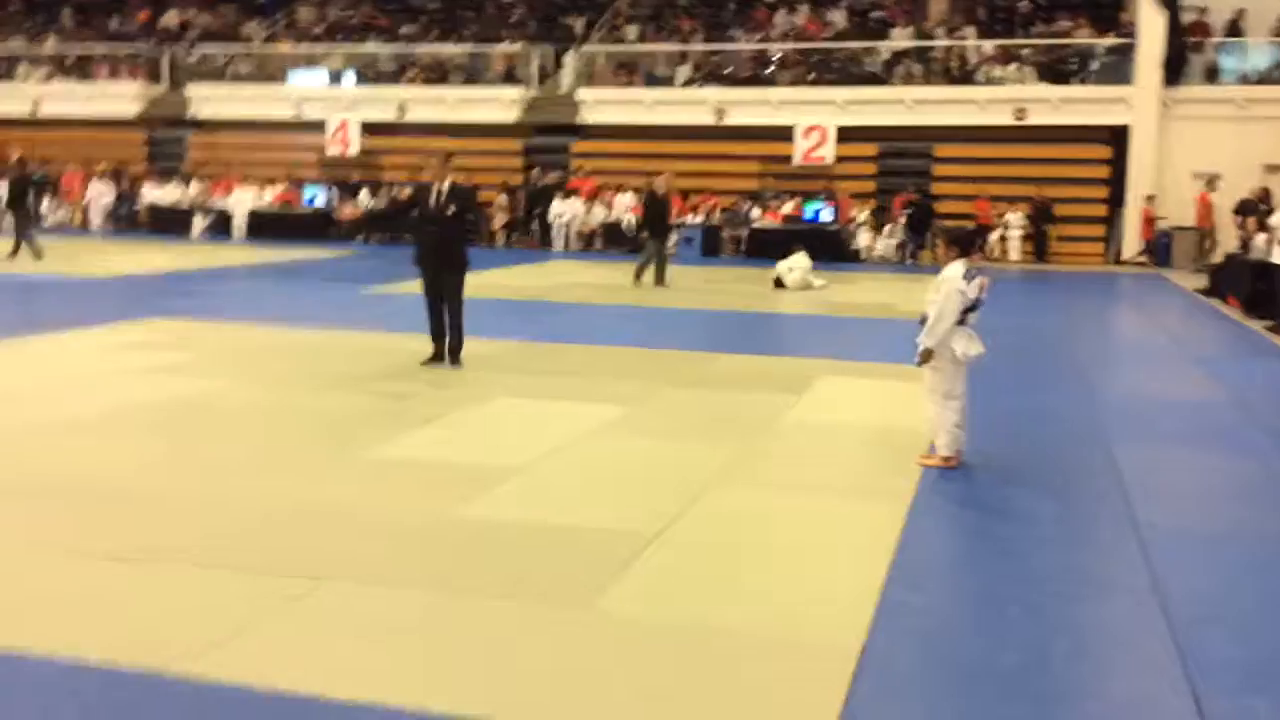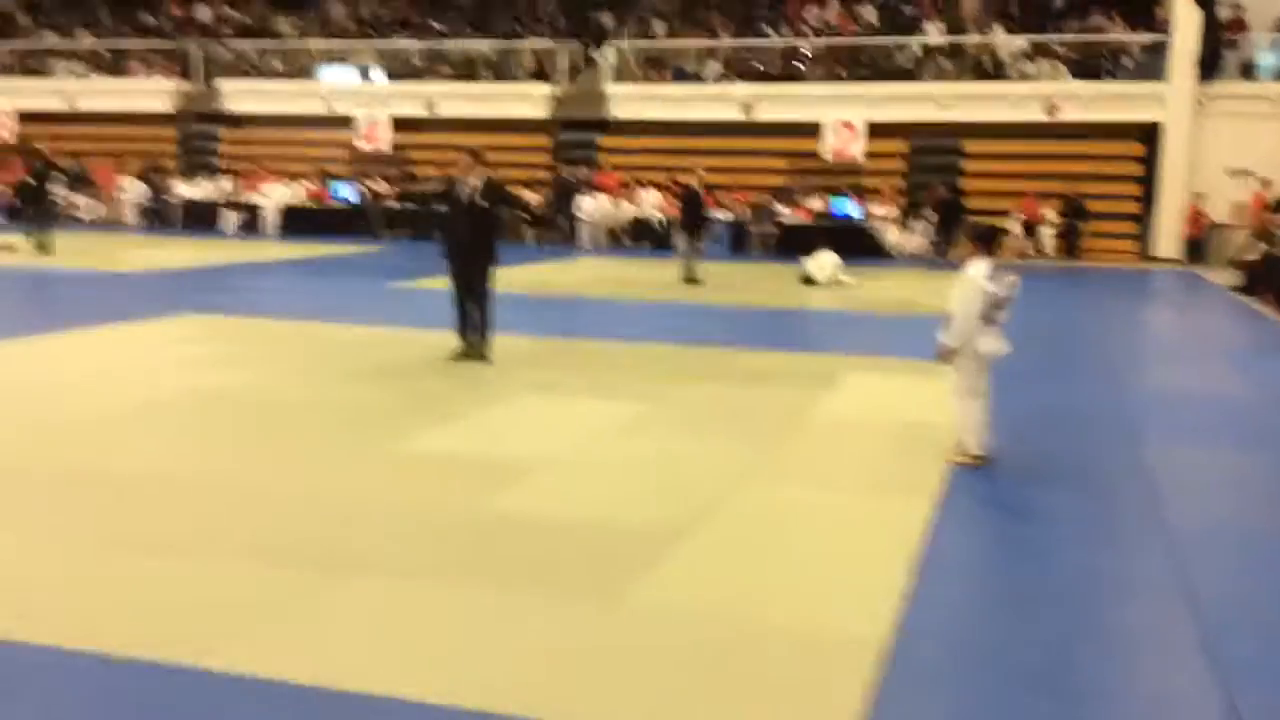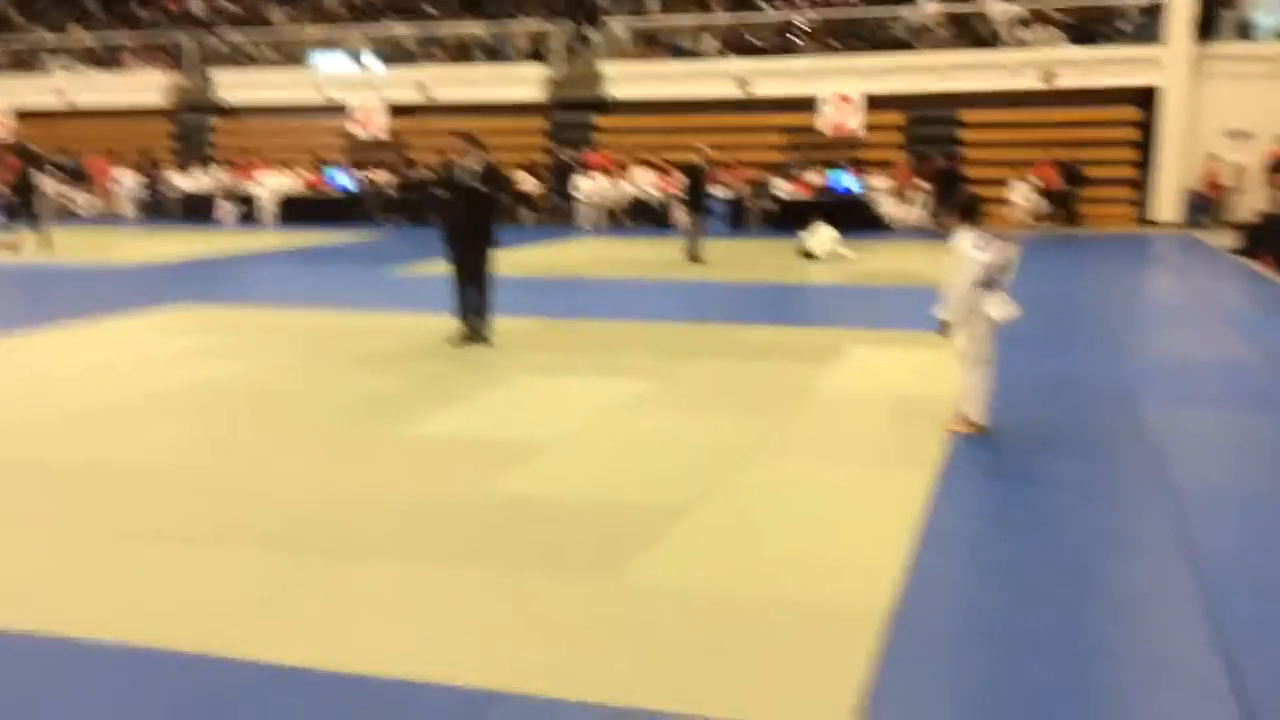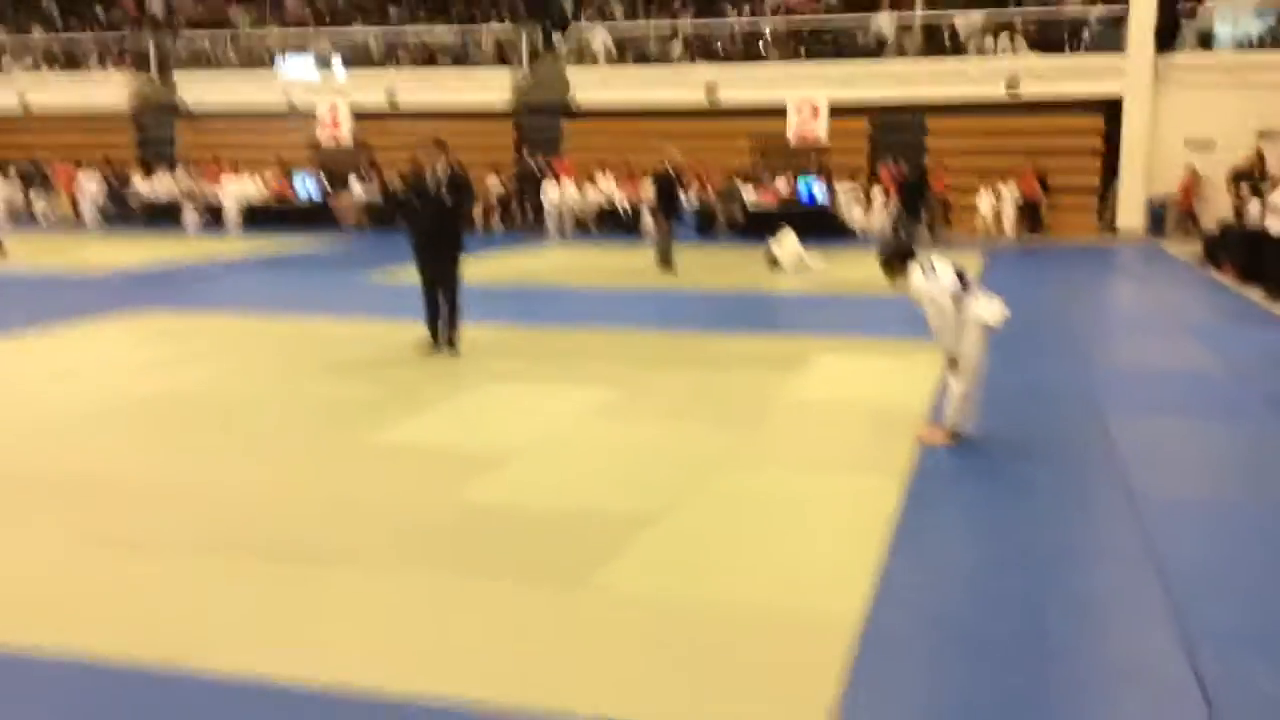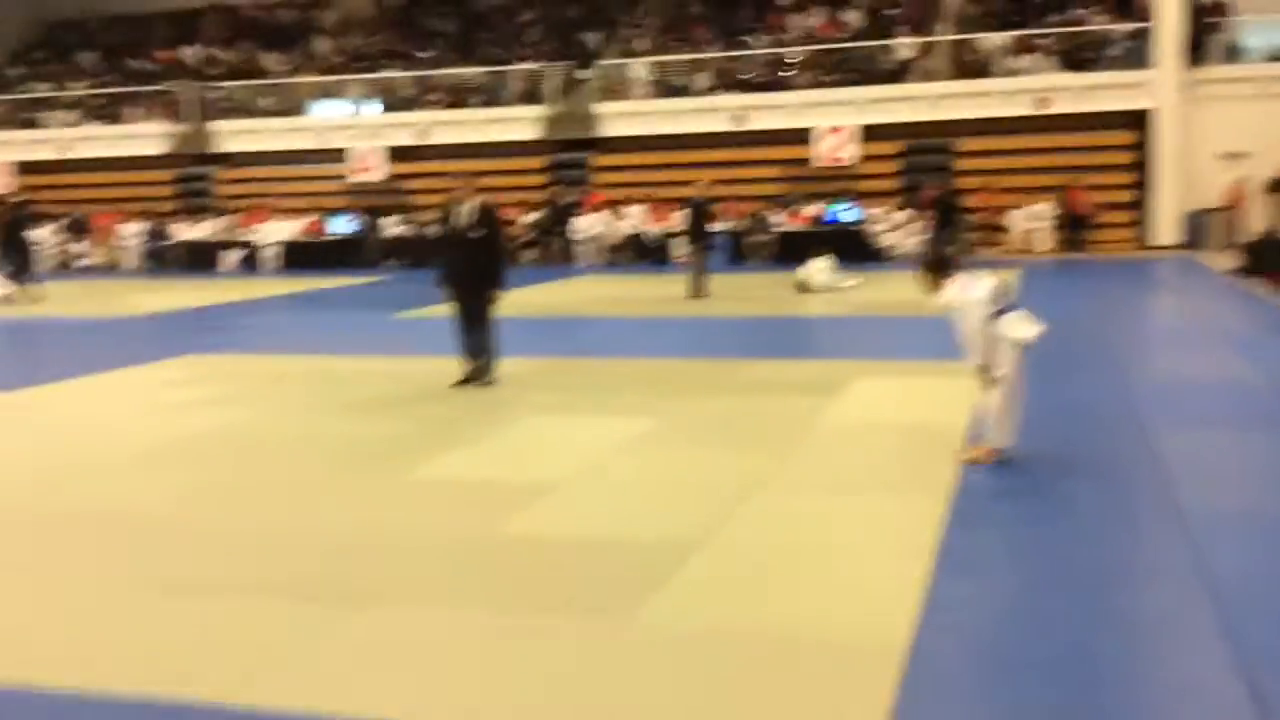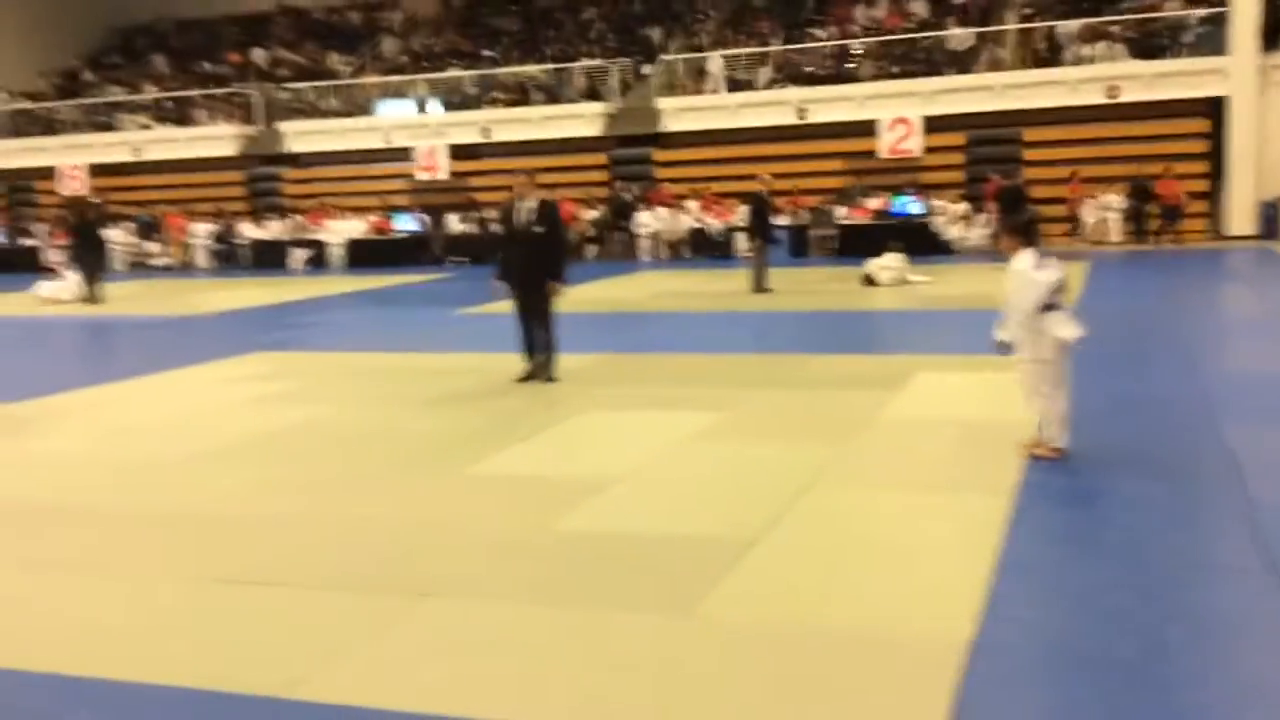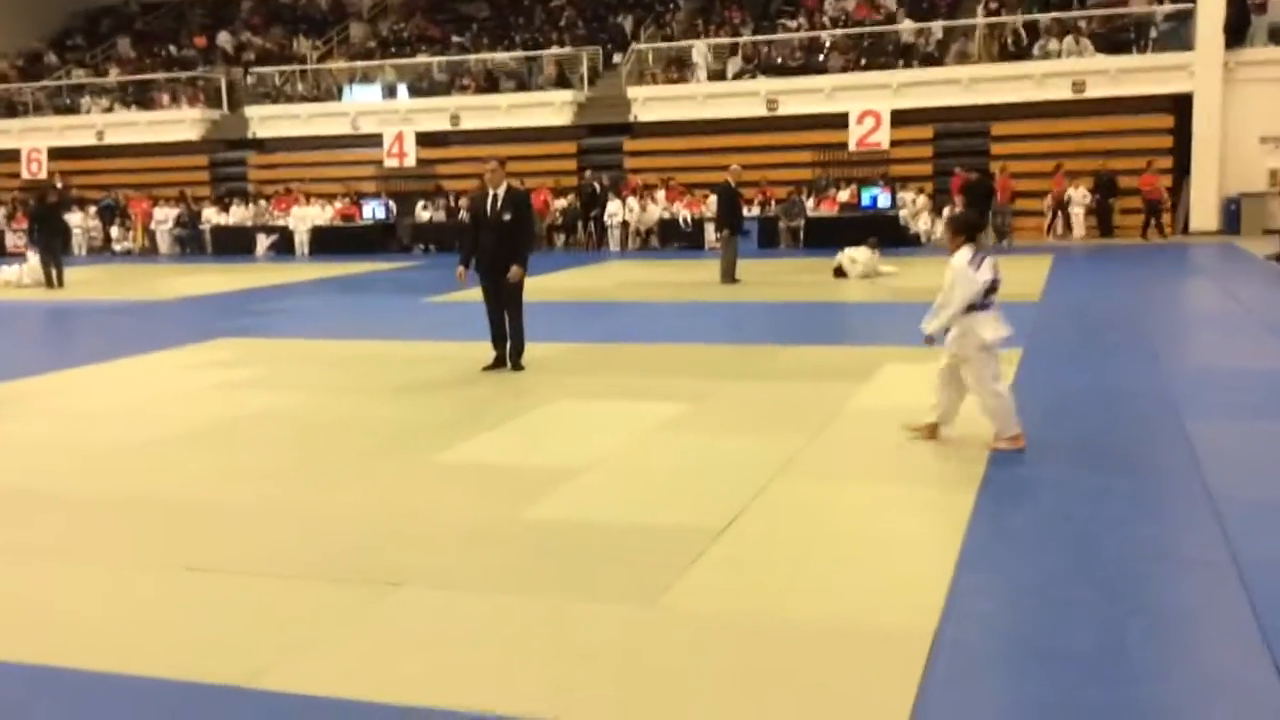
dt=0.3s
person 1, frame 1
left shoulder: (952, 277)
right shoulder: (971, 275)
left elbow: (943, 315)
left wrist: (928, 345)
left hip: (945, 344)
right hip: (956, 340)
left knee: (942, 397)
right knee: (953, 396)
left ankle: (947, 453)
right ankle: (953, 447)
person 1, frame 2
left shoulder: (977, 275)
right shoulder: (998, 274)
left elbow: (967, 314)
right elbow: (997, 309)
left wrist: (949, 343)
left hip: (970, 342)
right hip: (983, 339)
left knee: (969, 394)
right knee: (975, 393)
left ankle: (974, 450)
right ankle: (976, 444)
person 1, frame 3
left shoulder: (963, 243)
right shoulder: (986, 241)
left elbow: (960, 285)
left wrist: (946, 317)
left hip: (977, 310)
right hip: (988, 305)
left knee: (974, 362)
right knee: (980, 362)
left ankle: (975, 419)
right ankle: (973, 412)
person 1, frame 4
left shoulder: (920, 284)
right shoulder: (927, 264)
left elbow: (943, 316)
left wrist: (950, 351)
left hip: (972, 319)
right hip: (973, 314)
left knee: (964, 375)
right knee: (965, 375)
left ankle: (952, 429)
right ankle: (954, 424)
person 1, frame 5
left shoulder: (956, 294)
right shoulder: (969, 281)
left elbow: (972, 329)
left wrist: (980, 364)
left hip: (1004, 335)
right hip: (1008, 329)
left knee: (999, 391)
right knee: (1004, 390)
left ankle: (994, 446)
right ankle: (996, 443)
person 1, frame 6
left shoulder: (1022, 266)
right shoulder: (1040, 260)
left elbow: (1020, 307)
left wrist: (1006, 336)
left hip: (1042, 332)
right hip: (1048, 328)
left knee: (1044, 388)
right knee: (1045, 386)
left ankle: (1054, 444)
right ankle: (1053, 436)
person 1, frame 7
left shoulder: (961, 264)
right shoulder: (981, 258)
left elbow: (951, 302)
left wrist: (932, 329)
left hip: (973, 330)
right hip: (973, 326)
left knee: (986, 384)
right knee: (948, 375)
left ankle: (1012, 435)
right ankle: (934, 424)
person 2, frame 1
left shoulder: (463, 193)
right shoulder: (422, 191)
left elbow: (475, 219)
right elbow: (396, 210)
right wrist: (362, 215)
left hip: (452, 259)
right hip: (428, 257)
left knee: (453, 305)
right knee: (433, 304)
left ankle: (454, 351)
right ankle: (438, 350)
person 2, frame 2
left shoulder: (491, 187)
right shoulder: (454, 185)
left elbow: (514, 202)
left hip: (479, 252)
right hip: (458, 251)
left knee: (480, 298)
right knee: (461, 298)
left ankle: (480, 345)
right ankle: (467, 344)
person 2, frame 3
left shoulder: (488, 170)
right shoulder: (451, 169)
left elbow: (505, 188)
left hip: (477, 235)
right hip: (458, 235)
left knee: (479, 280)
right knee: (463, 281)
left ankle: (480, 328)
right ankle: (469, 328)
person 2, frame 4
left shoulder: (458, 178)
right shoulder: (419, 176)
left elbow: (467, 205)
right elbow: (406, 199)
left hip: (448, 244)
right hip: (424, 243)
left knee: (448, 289)
right knee: (429, 289)
left ankle: (449, 336)
right ankle: (435, 336)
person 2, frame 5
left shoulder: (487, 214)
right shoulder: (450, 215)
left elbow: (496, 249)
right elbow: (447, 249)
left wrist: (495, 283)
right wrist: (445, 279)
left hip: (481, 281)
right hip: (458, 280)
left knee: (481, 324)
right knee: (465, 326)
left ankle: (484, 371)
right ankle: (472, 370)
person 2, frame 6
left shoulder: (548, 210)
right shoulder: (509, 212)
left elbow: (559, 246)
right elbow: (505, 246)
left wrist: (557, 278)
right wrist: (503, 275)
left hip: (542, 278)
right hip: (518, 277)
left knee: (543, 322)
right knee: (526, 322)
left ankle: (546, 367)
right ankle: (533, 366)
person 2, frame 7
left shoulder: (519, 197)
right shoulder: (478, 200)
left elbow: (527, 234)
right elbow: (472, 234)
left wrist: (520, 263)
right wrist: (464, 262)
left hip: (511, 266)
right hip: (487, 266)
left knee: (513, 312)
right knee: (493, 313)
left ankle: (515, 357)
right ankle: (500, 355)
